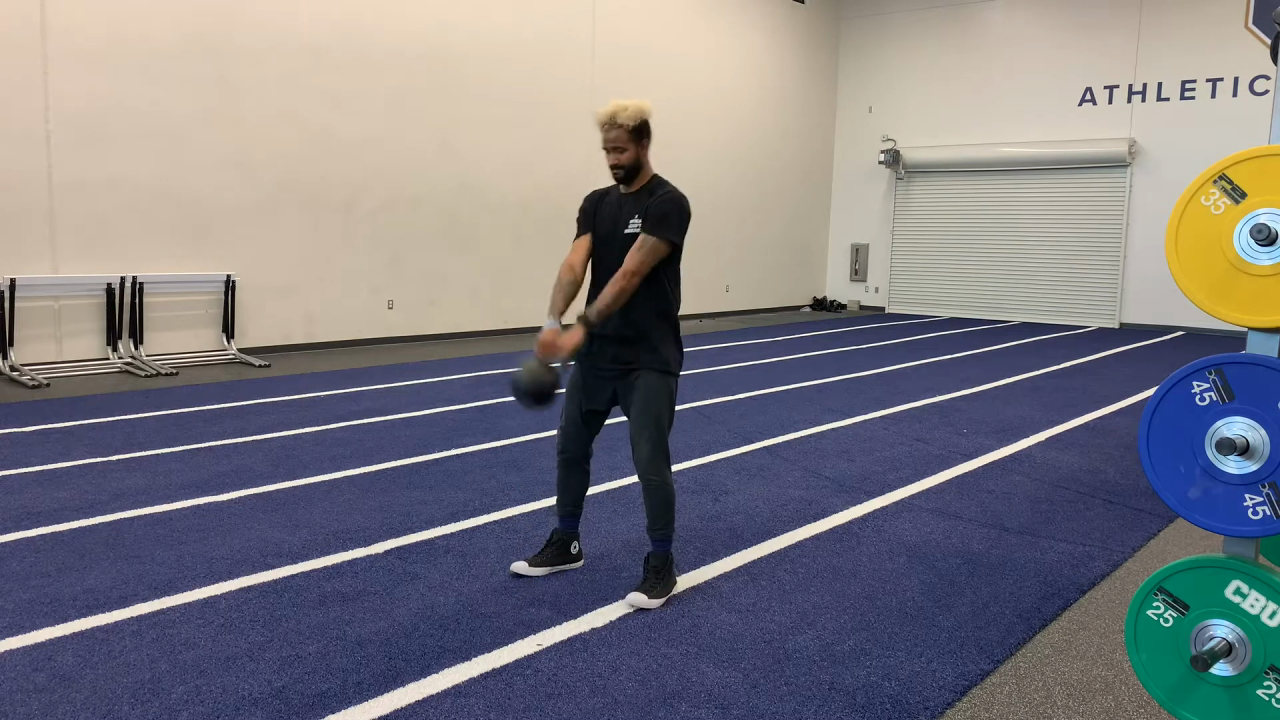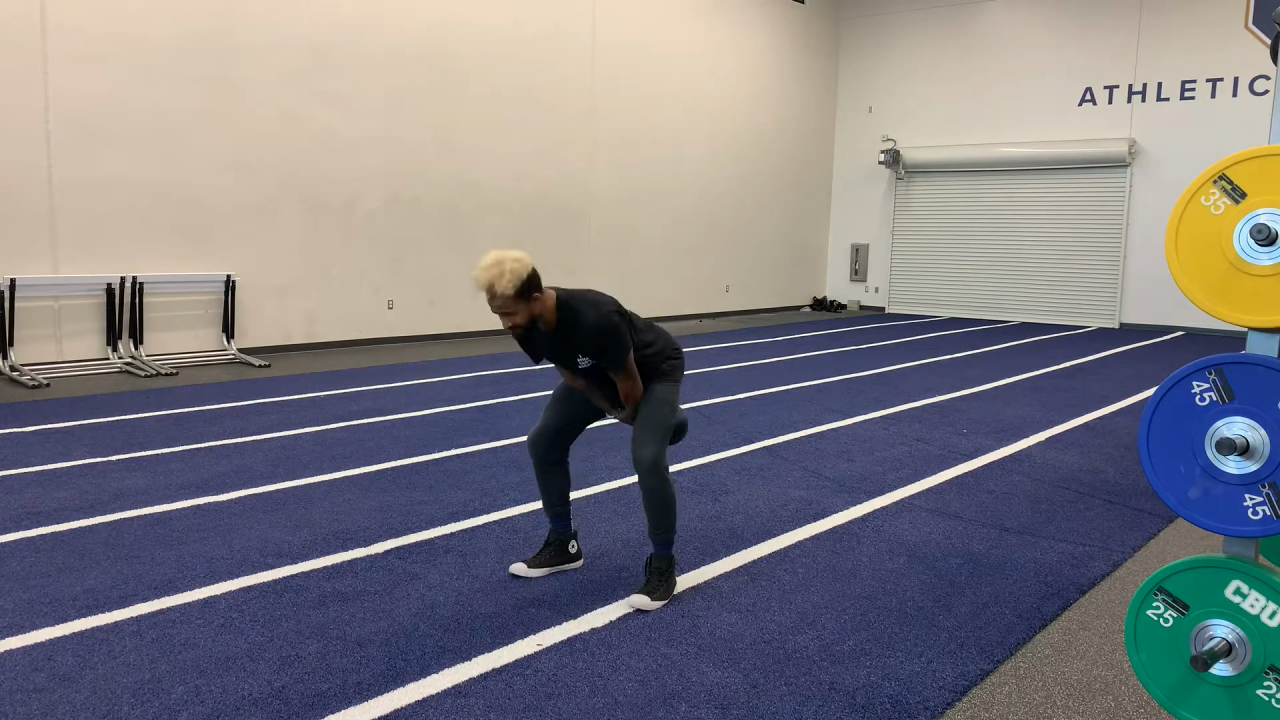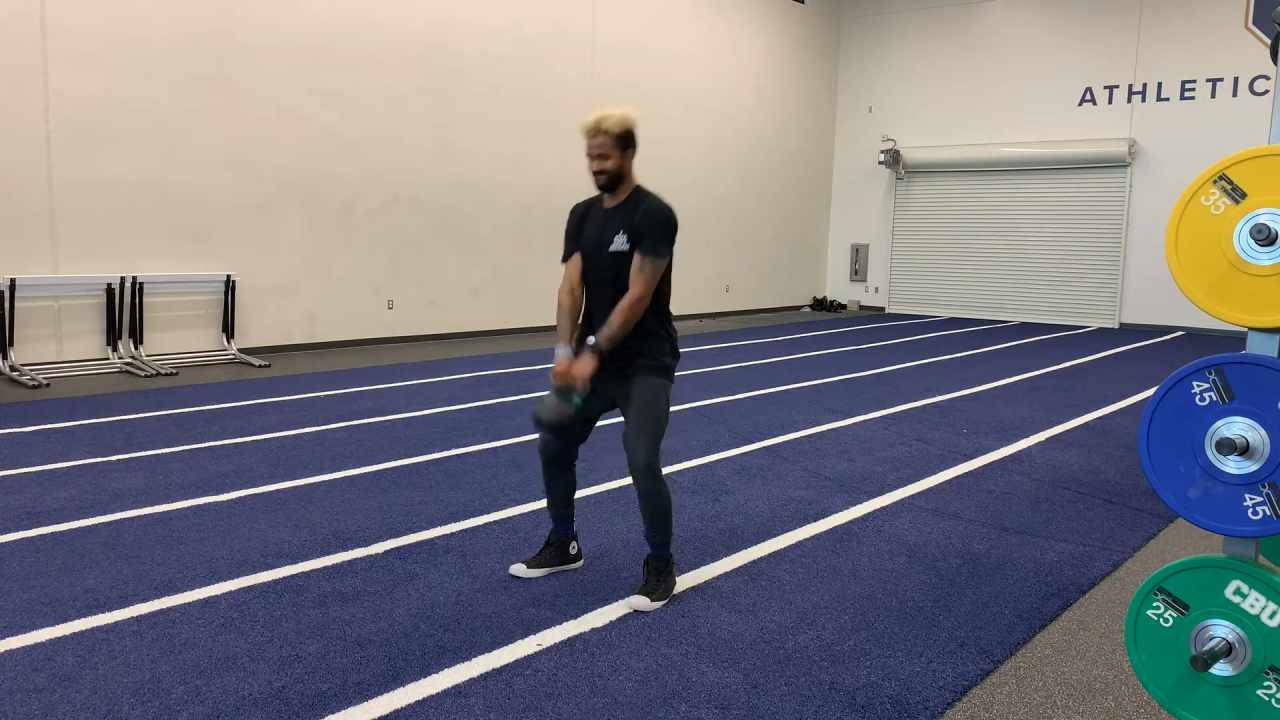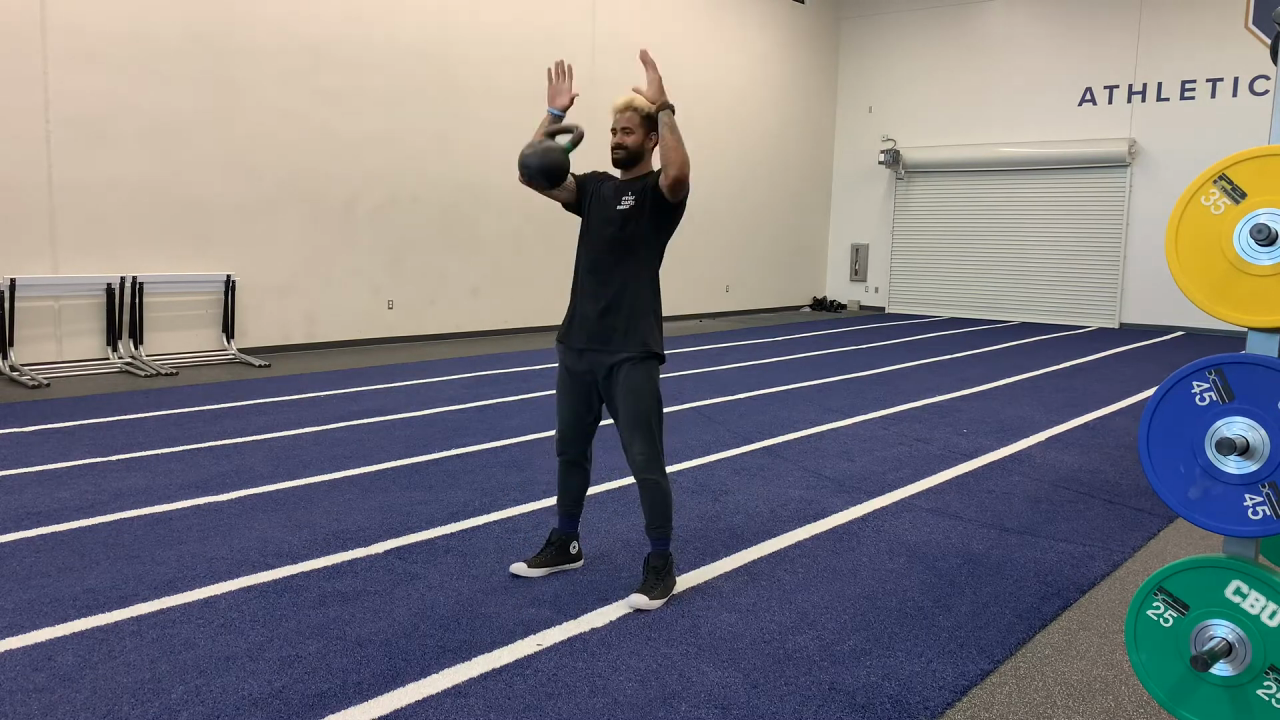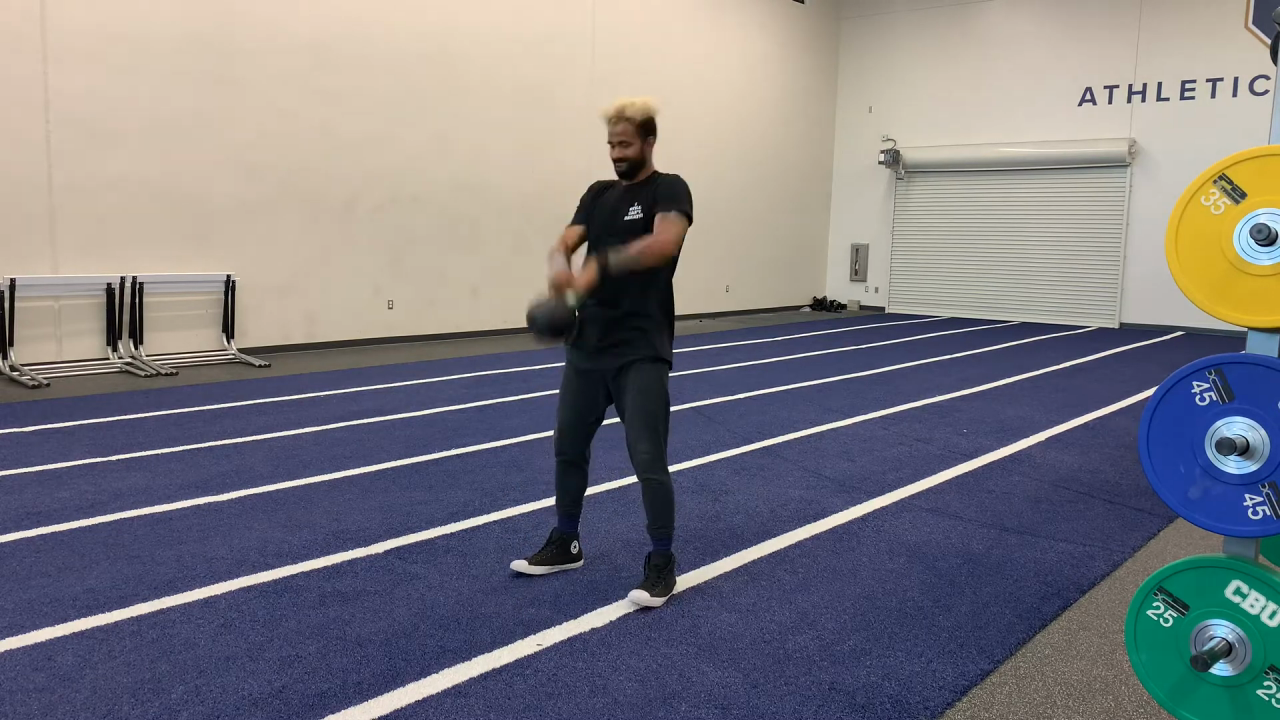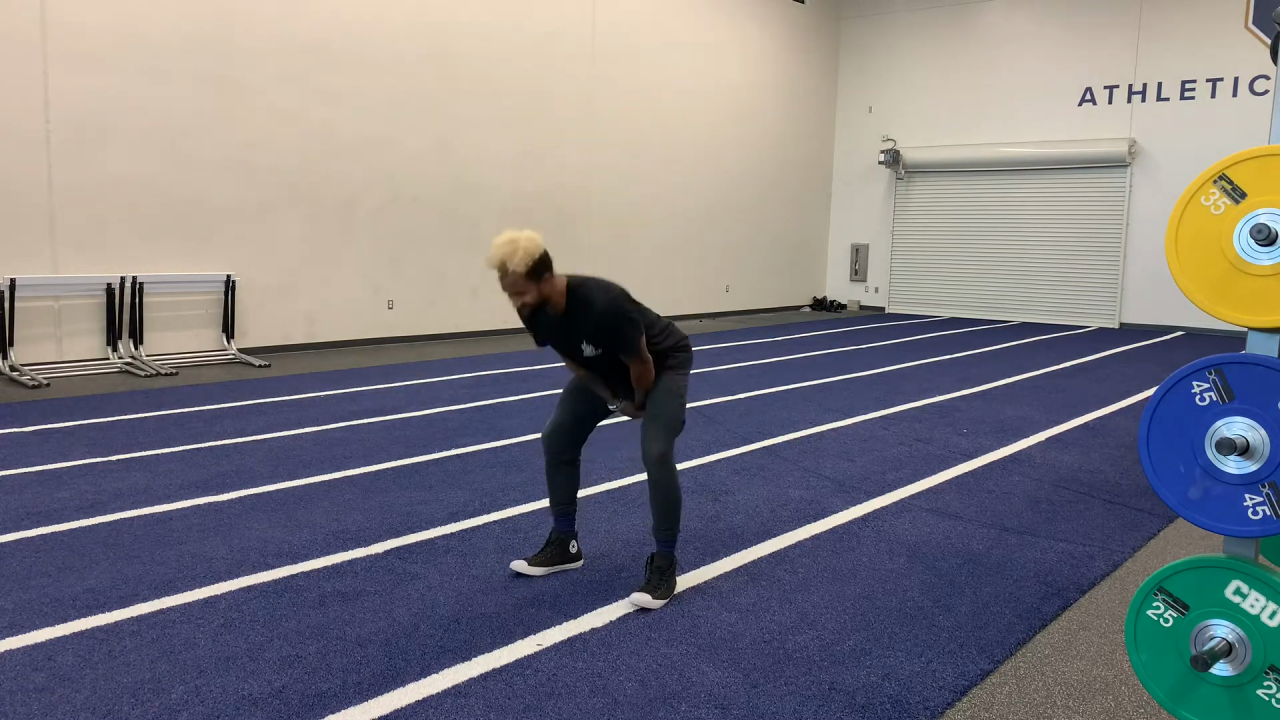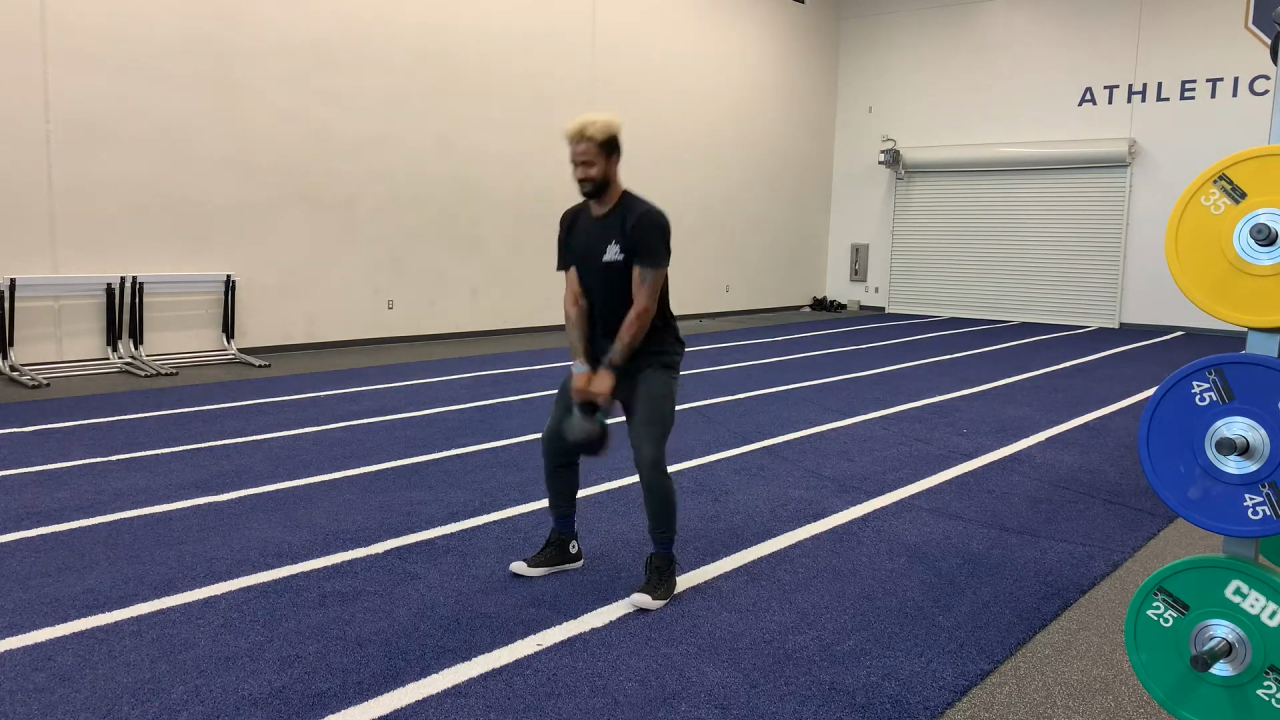
dt=0.4s
person 1, frame 1
left shoulder: (666, 202)
right shoulder: (597, 200)
left elbow: (632, 273)
right elbow: (576, 262)
left wrist: (583, 327)
right wrist: (554, 322)
left hip: (648, 358)
right hip: (601, 341)
left knee: (649, 460)
right knee: (571, 445)
left ankle: (661, 564)
right ankle: (565, 544)
person 1, frame 2
left shoulder: (596, 318)
right shoulder: (526, 328)
left elbow: (628, 384)
right elbow: (572, 374)
left wrist: (631, 417)
right wrist: (614, 410)
left hip: (653, 369)
left knee: (648, 456)
right knee: (544, 443)
left ankle: (663, 567)
right ankle: (562, 543)
person 1, frame 3
left shoulder: (653, 214)
right shoulder: (582, 213)
left elbow: (638, 296)
right elbow: (572, 287)
left wrist: (594, 356)
right wrist: (566, 349)
left hip: (645, 360)
right hip: (592, 353)
left knee: (643, 459)
right knee: (553, 444)
left ankle: (660, 565)
right ankle: (564, 543)
person 1, frame 4
left shoulder: (659, 190)
right shoulder: (593, 187)
left elbow: (679, 172)
right elbow: (533, 175)
left wrist: (661, 106)
right wrist: (555, 112)
left hip: (630, 351)
right hip: (577, 346)
left knee: (644, 458)
right knee: (570, 449)
left ankle: (661, 565)
right ankle: (565, 543)
person 1, frame 5
left shoulder: (670, 191)
right shoulder: (598, 195)
left elbow: (664, 246)
right elbow: (568, 240)
left wrist: (600, 263)
right wrist: (559, 260)
left hip: (640, 352)
right hip: (591, 340)
left knee: (647, 458)
right knee: (568, 446)
left ankle: (662, 563)
right ankle: (565, 543)
person 1, frame 6
left shoulder: (604, 305)
right shoulder: (534, 312)
left elbow: (642, 366)
right elbow: (577, 363)
left wrist: (642, 405)
right wrist: (617, 403)
left hip: (663, 363)
left knee: (656, 452)
right knee: (558, 438)
left ankle: (663, 566)
right ankle: (564, 544)
person 1, frame 7
left shoulder: (645, 220)
right shoulder: (572, 221)
left elbow: (645, 306)
right elbow: (574, 298)
left wrist: (612, 371)
right wrist: (580, 365)
left hip: (650, 358)
right hip: (596, 354)
left knee: (649, 457)
right knee: (556, 443)
left ankle: (663, 563)
right ankle: (564, 543)
